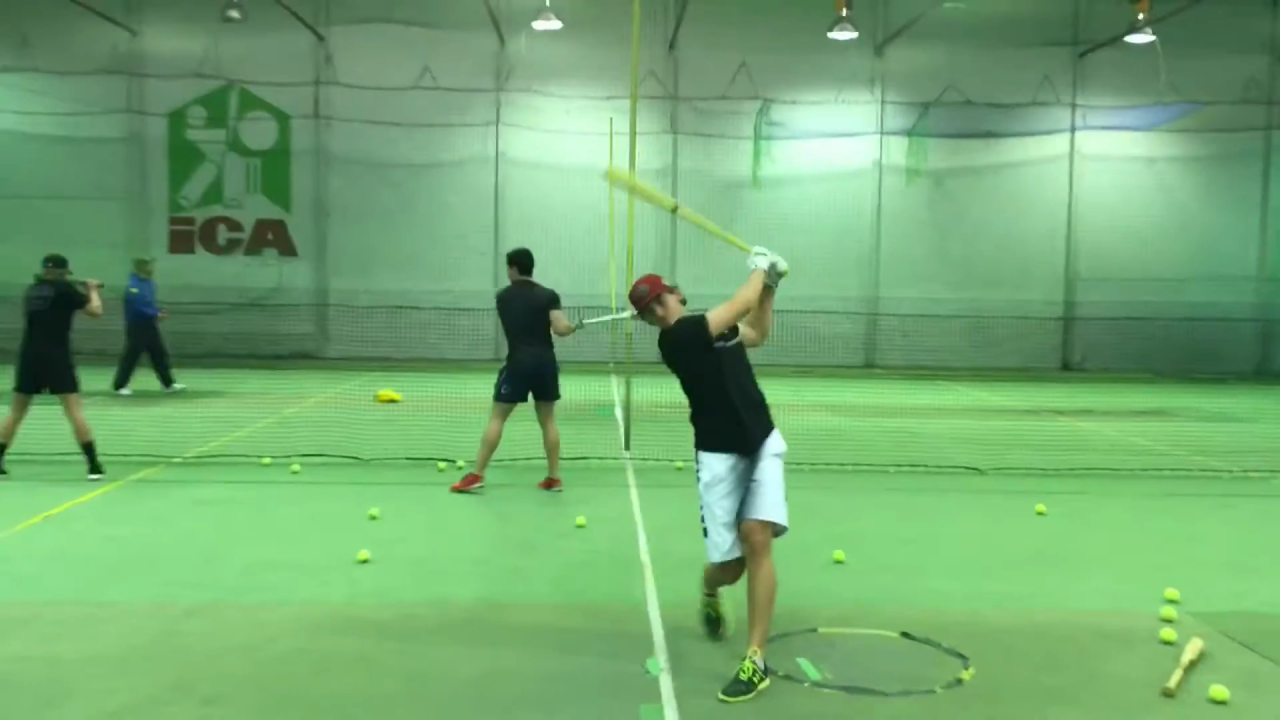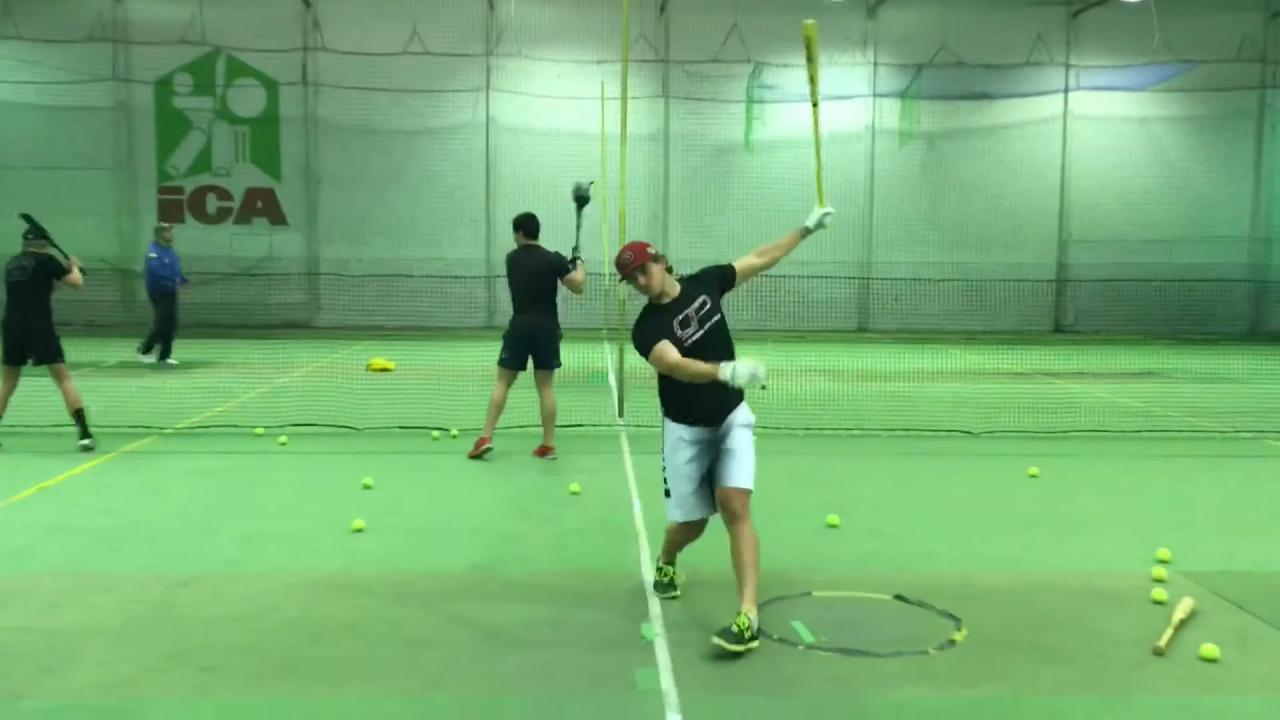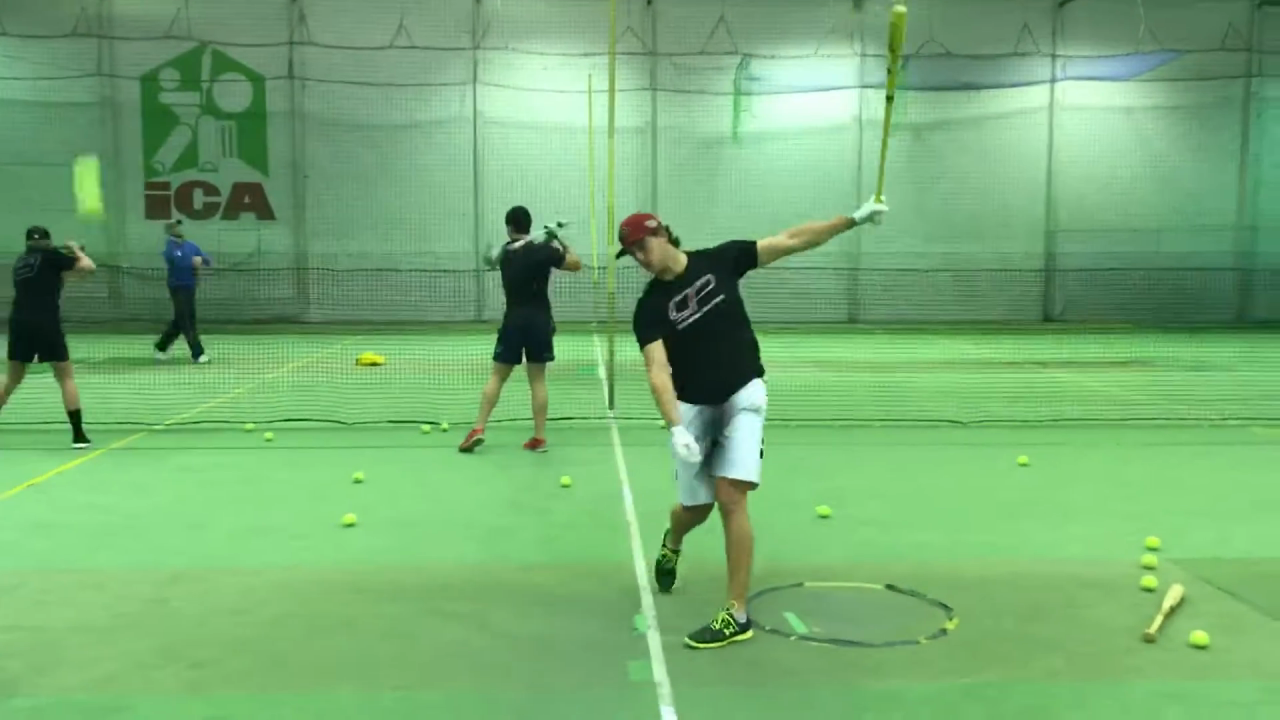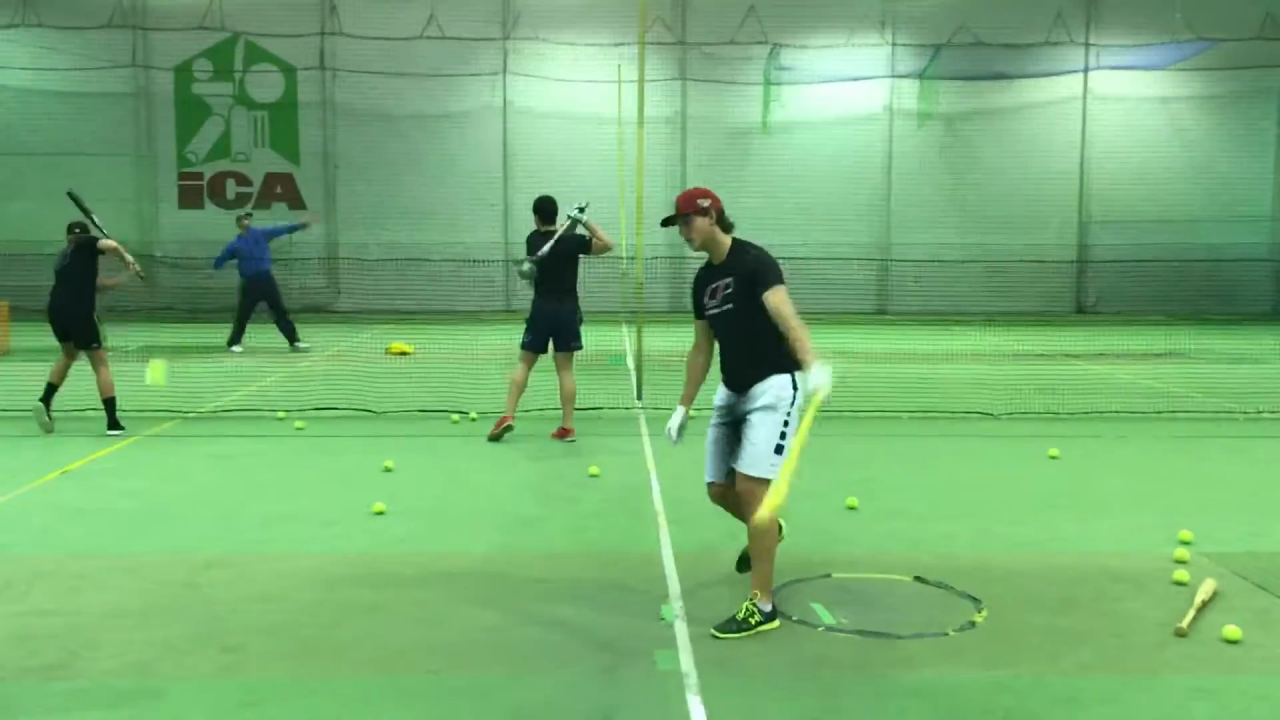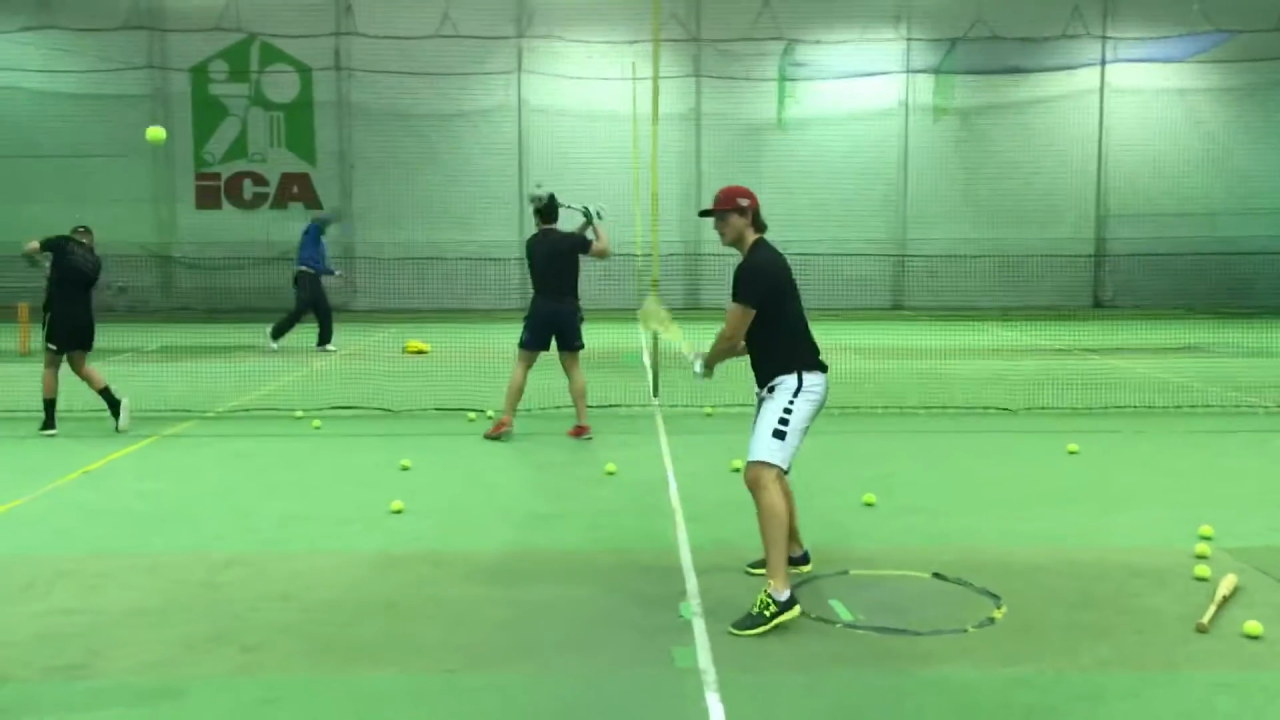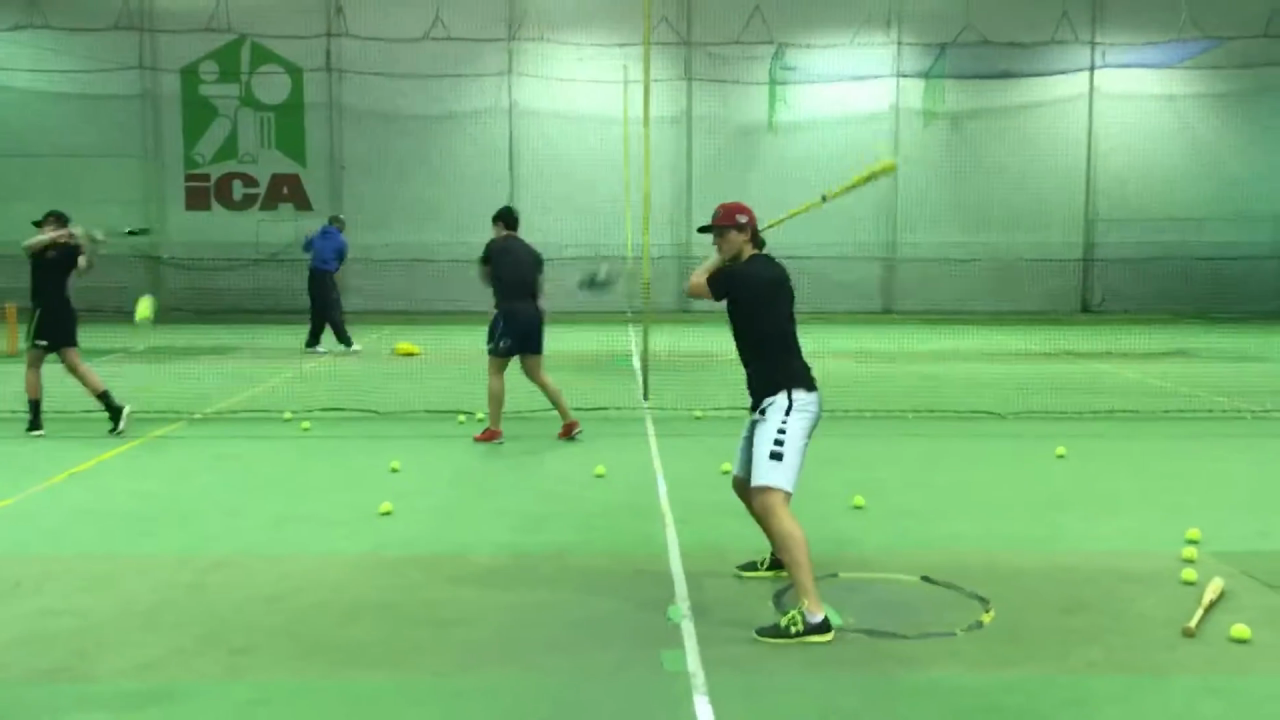
dt=0.4s
person 1, frame 1
left shoulder: (710, 326)
right shoulder: (674, 338)
left elbow: (758, 335)
right elbow: (743, 305)
left wrist: (771, 283)
right wrist: (758, 269)
left hip: (763, 442)
right hip: (718, 457)
left knee: (757, 542)
right knee: (728, 561)
left ankle: (756, 660)
right ankle: (712, 594)
person 1, frame 2
left shoulder: (706, 282)
right shoulder: (647, 327)
left elbow: (760, 259)
right elbow: (675, 367)
left wrist: (807, 227)
right wrist: (724, 371)
left hip: (731, 417)
right hip: (686, 425)
left knee: (735, 507)
right knee: (692, 519)
left ankle: (748, 618)
right ankle: (665, 563)
person 1, frame 3
left shoulder: (721, 259)
right shoulder: (649, 306)
left elbow: (789, 240)
right elbow: (658, 369)
left wrist: (853, 219)
right wrist: (675, 427)
left hip: (742, 396)
right hip: (693, 406)
left knee: (729, 497)
right knee: (694, 506)
left ankle: (737, 614)
right ankle: (671, 541)
person 1, frame 4
left shoulder: (754, 261)
right shoulder: (703, 279)
left elbow: (785, 314)
right elbow: (702, 346)
left wrist: (812, 363)
right wrist: (683, 405)
left hip: (774, 386)
right hip: (732, 390)
left knee: (750, 487)
right knee: (720, 489)
left ankle: (763, 605)
right ankle: (764, 535)
person 1, frame 5
left shoulder: (755, 266)
right shoulder: (761, 261)
left elbow: (732, 334)
left wrist: (707, 360)
right wrist: (719, 353)
left hip: (794, 382)
right hip: (785, 381)
left knee: (760, 476)
right knee: (769, 471)
left ankle: (779, 592)
right ankle: (791, 551)
person 1, frame 6
left shoulder: (740, 275)
right shoulder: (773, 271)
left elbow: (694, 285)
left wrist: (721, 259)
right wrist: (727, 255)
left hip: (787, 401)
right hip: (774, 399)
left knee: (770, 501)
right knee: (744, 484)
left ankle: (812, 615)
right ankle: (782, 557)
person 2, frame 1
left shoulder: (503, 297)
right shoulder: (548, 295)
right elbow: (559, 328)
right wrist: (571, 326)
left hip: (518, 362)
right hip: (545, 362)
left knee: (497, 417)
right knee: (547, 419)
left ankle: (476, 474)
right ankle: (553, 477)
person 2, frame 2
left shoulder: (512, 258)
right shoulder: (553, 259)
right elbow: (579, 287)
left wrist: (564, 264)
right wrist: (579, 265)
left hip: (519, 327)
right hip: (547, 328)
left knee: (502, 382)
right knee: (545, 387)
left ankle: (486, 437)
right ankle: (548, 445)
person 2, frame 3
left shoulder: (507, 251)
right shoulder: (545, 253)
right elbow: (576, 264)
left wrist: (547, 239)
right wrist: (558, 238)
left hip: (513, 321)
right hip: (540, 321)
left knee: (497, 376)
right knee: (538, 380)
left ankle: (478, 429)
right ankle: (539, 437)
person 2, frame 4
left shoulder: (533, 240)
right shoulder: (572, 241)
right elbow: (607, 245)
left wrist: (573, 223)
right wrist: (584, 221)
left hip: (541, 310)
right hip: (567, 311)
left knee: (524, 363)
right knee: (565, 369)
left ankle: (508, 415)
right ankle: (567, 427)
person 2, frame 5
left shoulder: (532, 242)
right shoulder: (570, 240)
right elbow: (604, 251)
left wrist: (585, 226)
right wrist: (595, 224)
left hip: (540, 310)
right hip: (568, 311)
left knee: (522, 364)
right knee: (573, 368)
left ankle: (506, 420)
right ankle: (582, 425)
person 2, frame 6
left shoulder: (494, 246)
right shoulder: (533, 253)
left elbow: (485, 277)
left hip: (509, 315)
right hip: (532, 314)
left knee: (495, 371)
right knee: (535, 373)
left ankle: (494, 430)
right ankle: (569, 422)
person 3, frame 1
left shoulder: (32, 291)
right shoulder: (66, 290)
right elbow: (96, 311)
left wrist: (82, 291)
right wrist: (92, 289)
left hip: (30, 356)
right hip: (56, 357)
right knee: (74, 410)
right ankle: (93, 465)
person 3, frame 2
right shoulder: (45, 260)
right elbow: (77, 282)
left wrist: (62, 274)
right wrist: (73, 267)
right hip: (40, 327)
right knee: (64, 380)
right ankle: (84, 432)
person 3, frame 3
left shoulder: (19, 263)
right shoulder: (51, 256)
right elbow: (89, 267)
left wrist: (69, 259)
right wrist: (77, 252)
left hip: (19, 323)
right hip: (45, 324)
right knee: (65, 378)
right ankle: (78, 435)
person 3, frame 4
left shoulder: (64, 256)
right shoulder: (85, 245)
left elbow: (97, 284)
right elbow: (110, 245)
left wrist: (127, 275)
right wrist: (126, 257)
left hip: (56, 309)
right hip: (80, 312)
left knee: (68, 355)
right knee: (101, 365)
left ankle: (45, 402)
right ankle: (113, 422)
person 3, frame 5
left shoulder: (62, 242)
right shoulder: (96, 261)
left elbow: (29, 249)
left wrist: (33, 258)
left hip: (58, 313)
right hip: (85, 317)
left knee: (50, 365)
right knee: (80, 366)
left ankle: (49, 421)
right ankle: (116, 404)
person 3, frame 6
left shoulder: (70, 248)
right shoulder: (42, 245)
left elbow: (83, 267)
right elbow: (28, 245)
left wrist: (86, 244)
right wrist: (58, 235)
left hip: (50, 312)
right hip: (59, 313)
left knee: (33, 365)
right knee: (76, 365)
left ankle: (35, 421)
right ankle: (115, 410)
